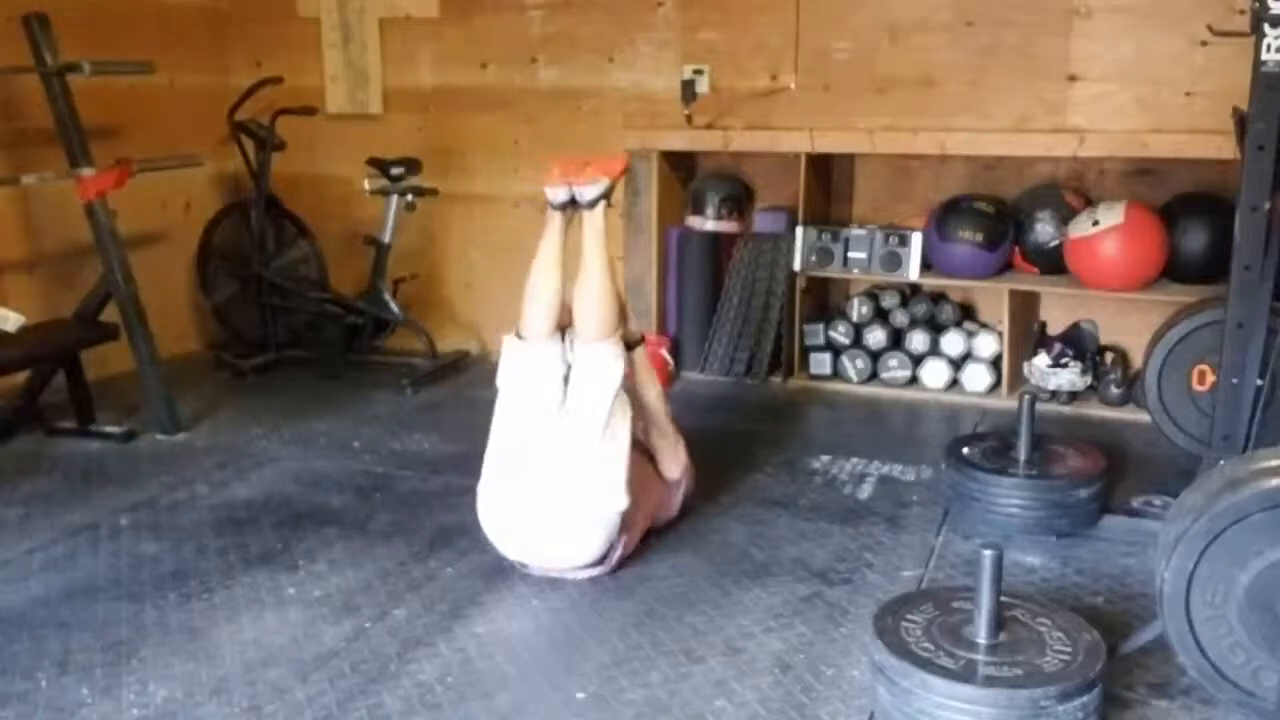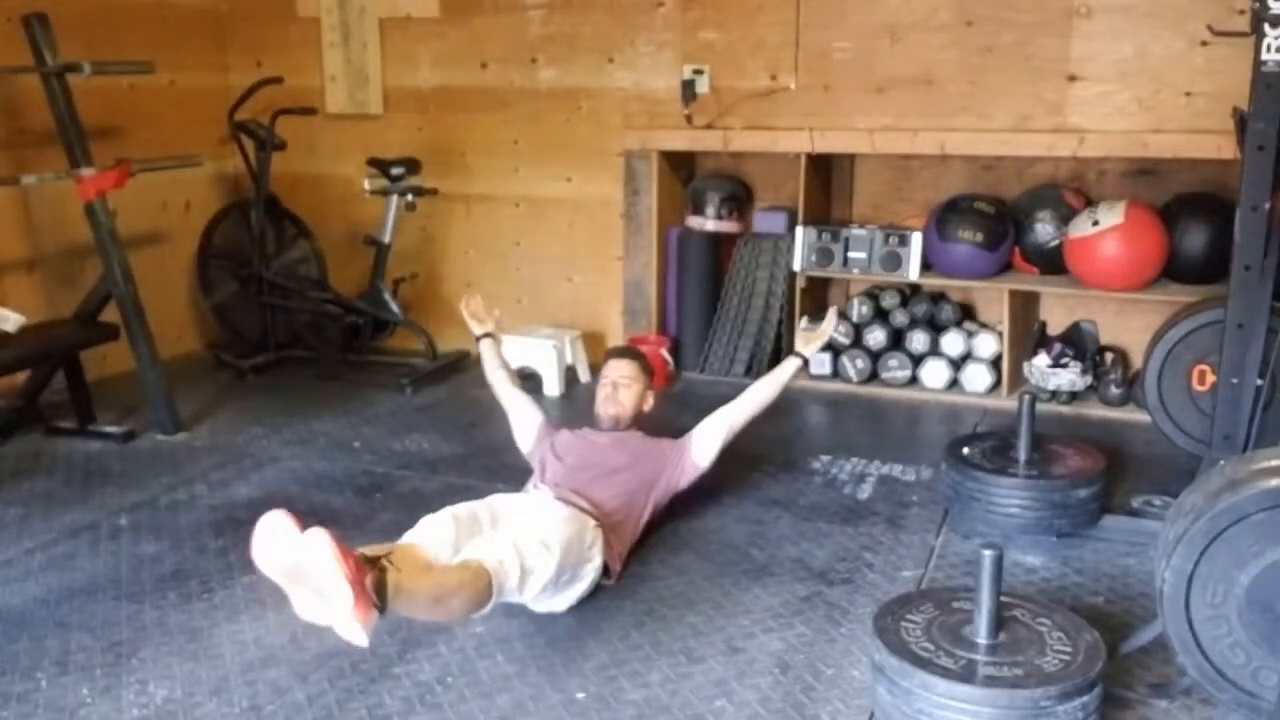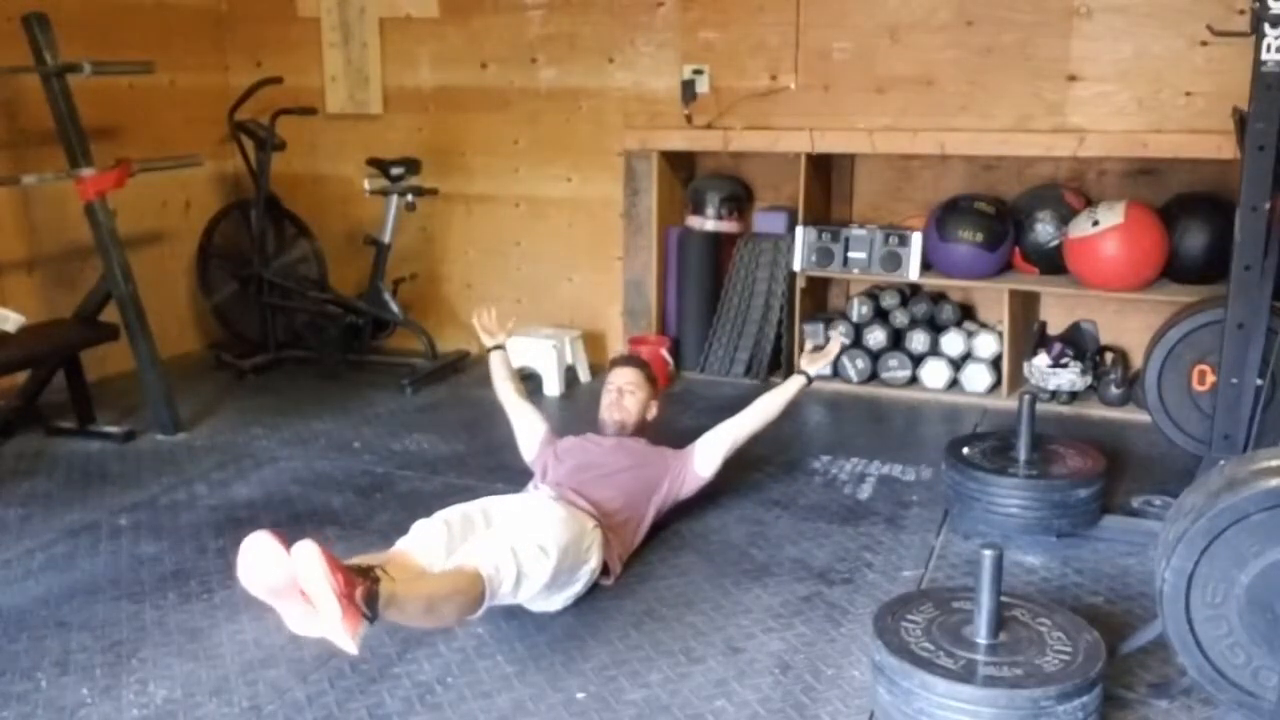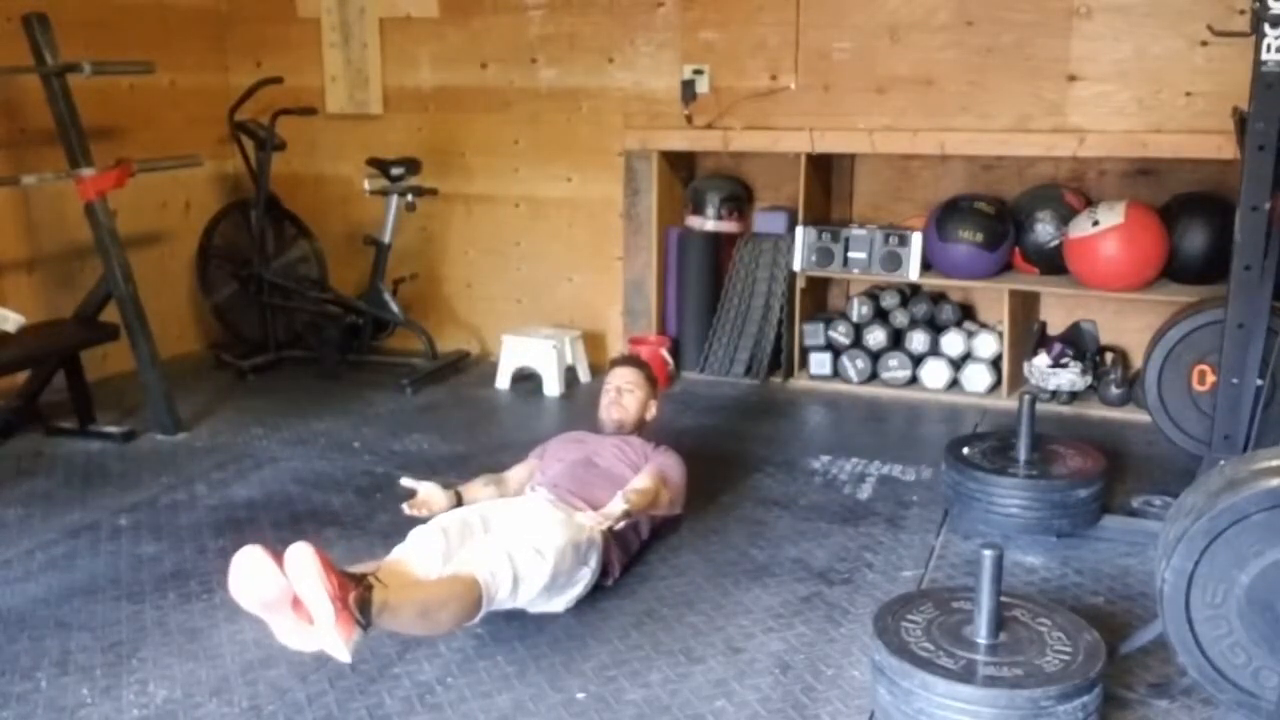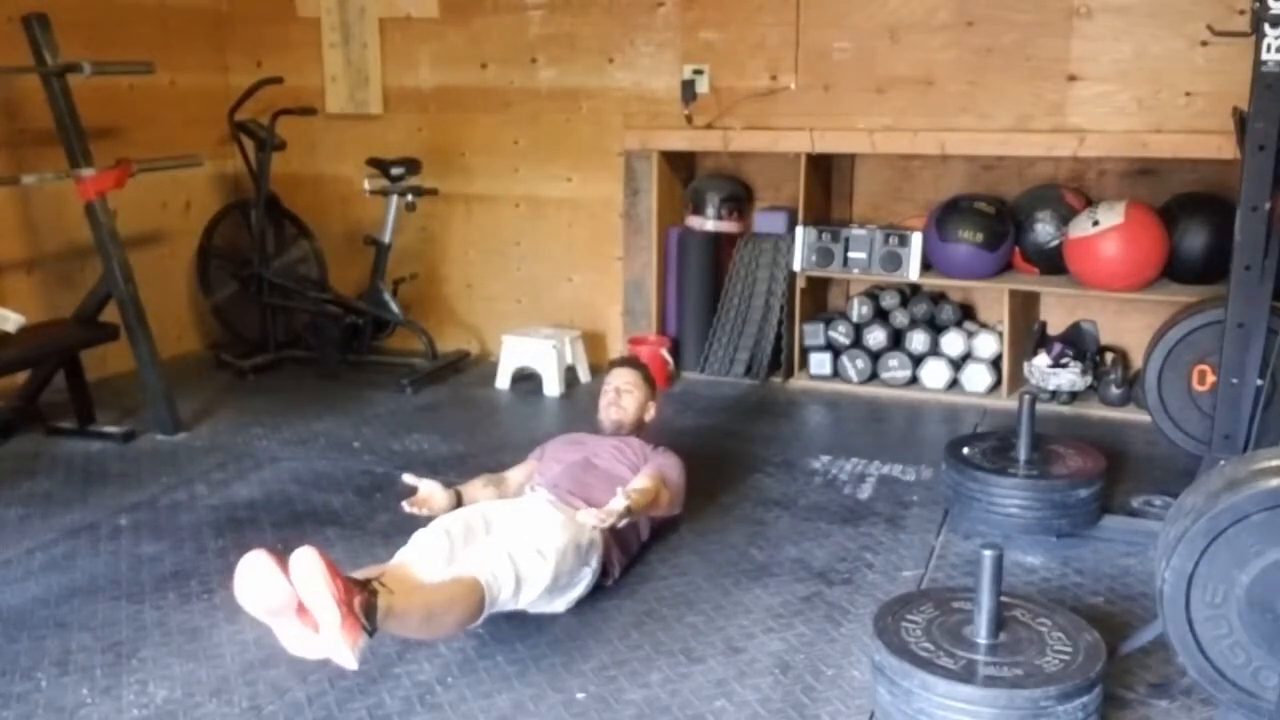
dt=1s
person 1, frame 1
left shoulder: (667, 475)
left elbow: (659, 421)
left wrist: (628, 340)
left knee: (598, 351)
right knee: (534, 342)
right ankle: (560, 211)
person 1, frame 2
left shoulder: (665, 456)
right shoulder: (559, 442)
left elbow: (736, 412)
right elbow: (509, 393)
left wrist: (798, 357)
right wrist: (486, 336)
left hip: (574, 531)
right hip: (509, 508)
left knee: (483, 567)
right knee: (431, 539)
left ankle: (369, 593)
right ankle: (346, 584)
person 1, frame 3
left shoulder: (667, 465)
right shoulder: (562, 447)
left elbow: (736, 428)
right elbow: (516, 405)
left wrist: (802, 376)
right wrist: (497, 350)
left hip: (572, 529)
right hip: (511, 506)
left knee: (475, 571)
right knee: (422, 546)
left ankle: (362, 600)
right ankle: (326, 597)
person 1, frame 4
left shoulder: (661, 461)
right shoulder: (565, 442)
left elbow: (647, 495)
right elbow: (506, 480)
left wrist: (615, 512)
right wrist: (453, 497)
left hip: (572, 530)
right hip: (511, 510)
left knee: (475, 577)
right knee: (420, 553)
left ankle: (357, 608)
right ankle: (312, 608)
person 1, frame 5
left shoulder: (659, 460)
right shoulder: (564, 442)
left elbow: (648, 493)
right elbow: (506, 481)
left wrist: (619, 507)
right wrist: (453, 495)
left hip: (574, 530)
right hip: (510, 511)
left knee: (478, 577)
right knee: (422, 556)
left ankle: (364, 614)
right ankle: (317, 615)
